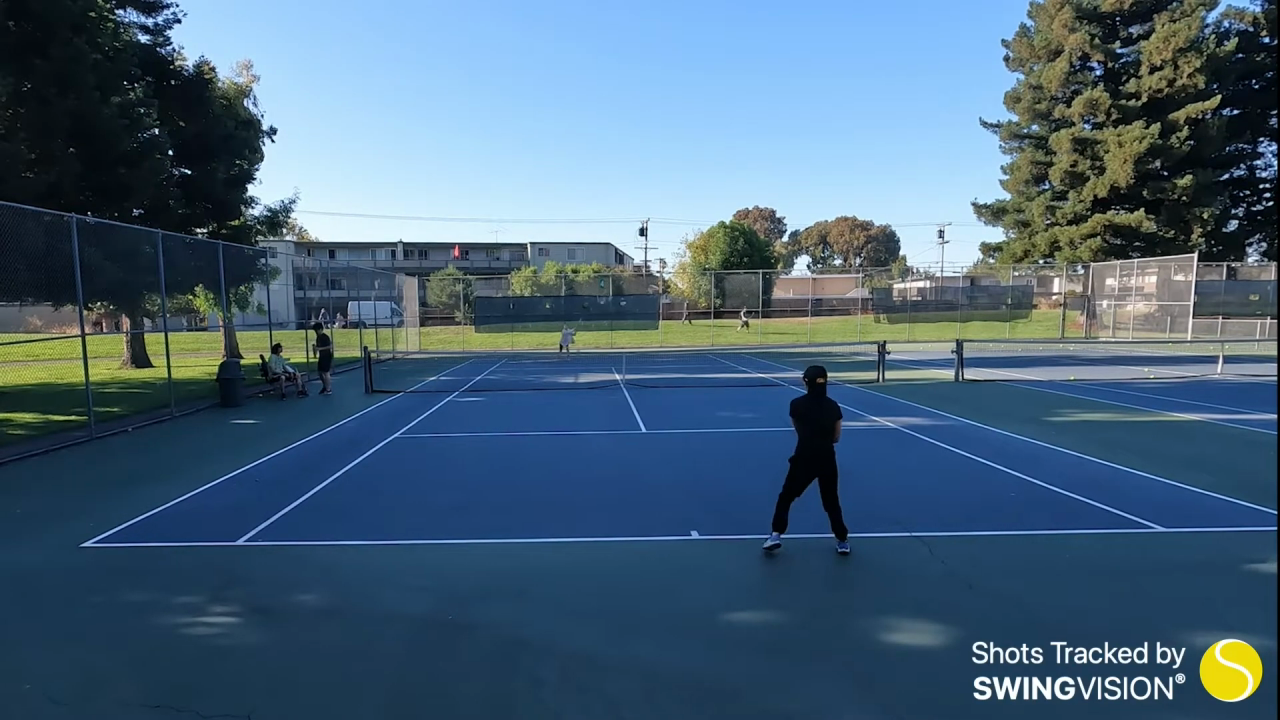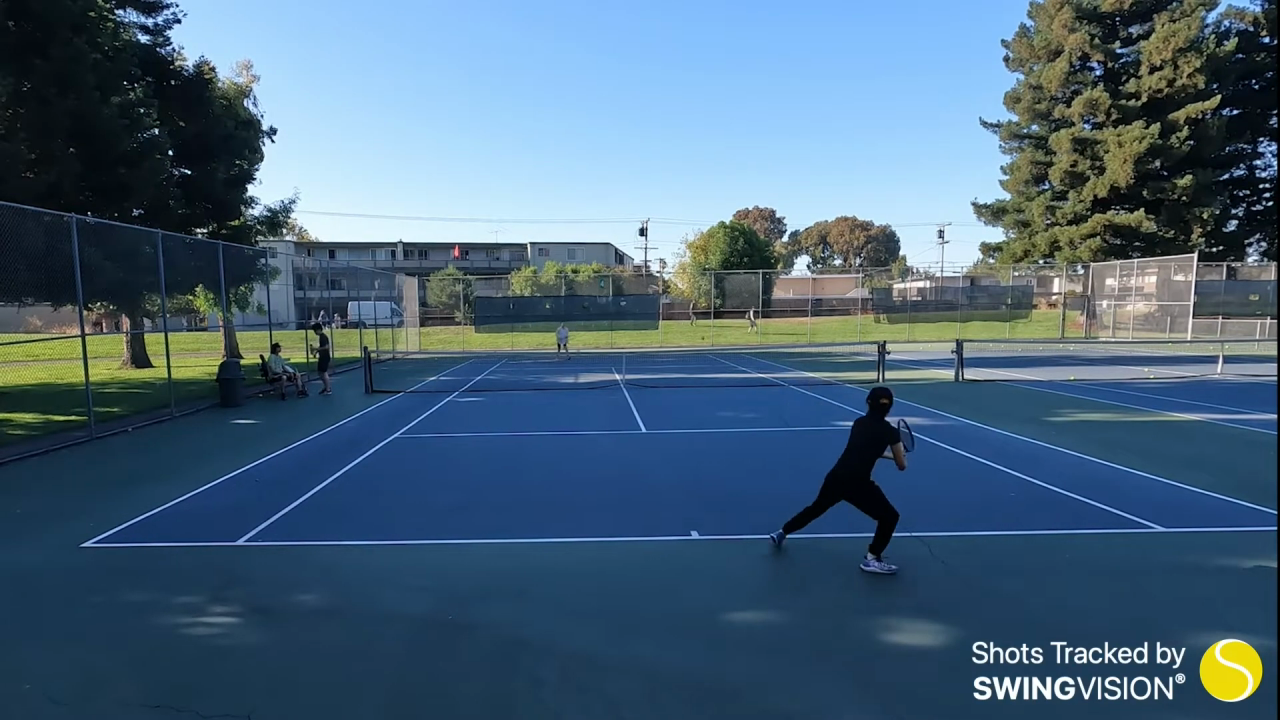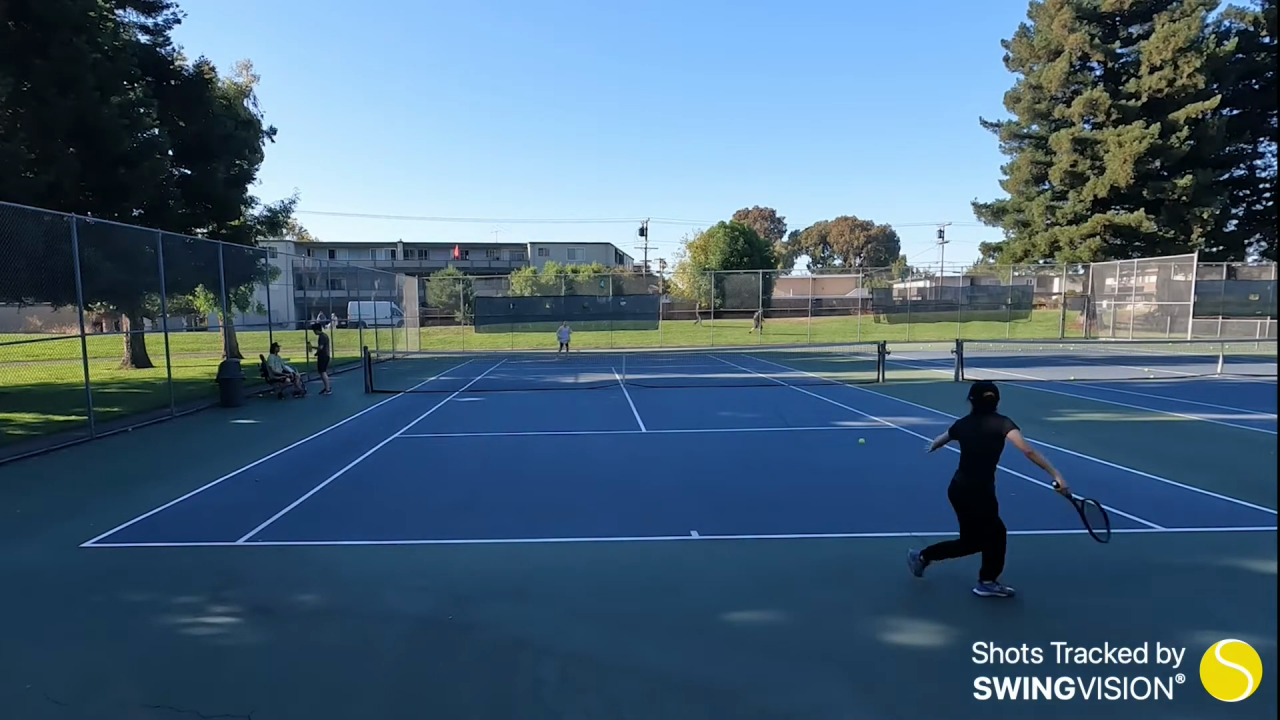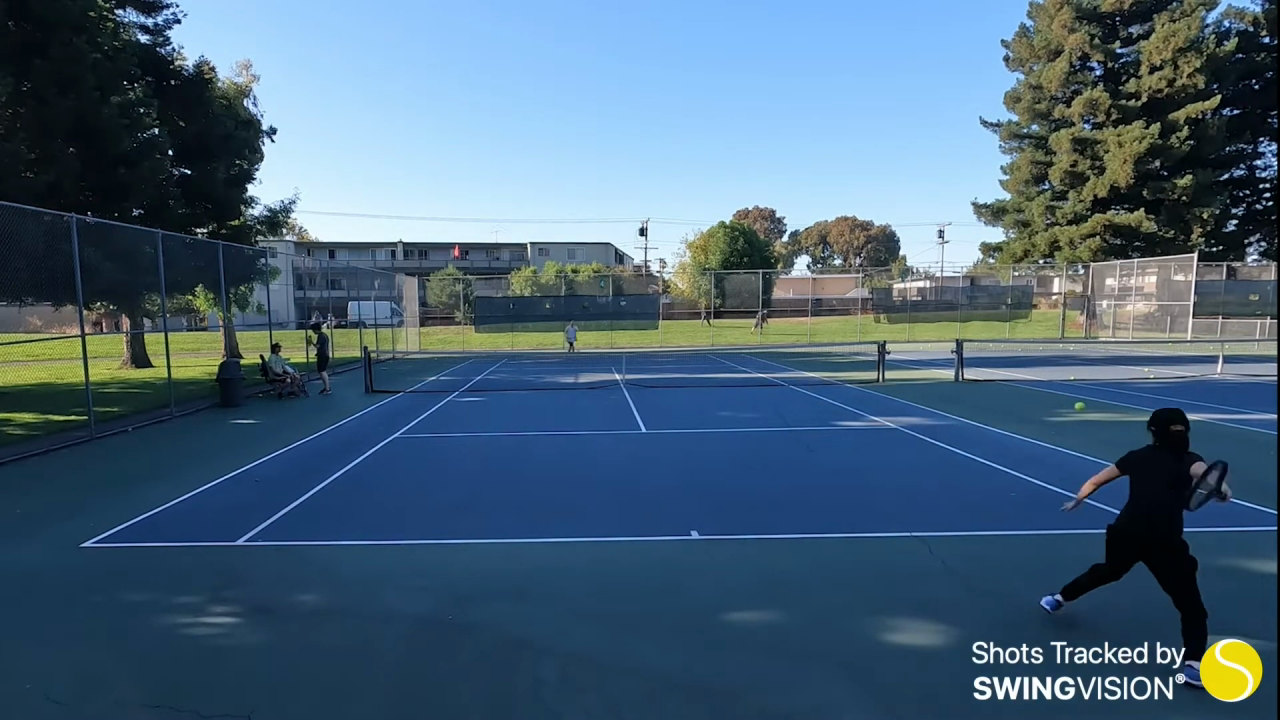
dt=0.4s
person 1, frame 1
left shoulder: (797, 404)
right shoulder: (834, 407)
right elbow: (836, 438)
left hip: (803, 459)
right hip: (827, 459)
left knee: (786, 497)
right knee: (830, 501)
left ankle: (775, 535)
right ankle: (842, 542)
person 1, frame 2
left shoulder: (859, 423)
right shoulder: (889, 431)
right elbow: (902, 465)
left wrist: (889, 455)
right wrist: (898, 458)
left hip: (836, 476)
right hip: (857, 483)
left knee: (817, 508)
right knee: (889, 517)
left ankle: (781, 534)
right ankle: (872, 558)
person 1, frame 3
left shoulder: (962, 424)
right shoulder: (1002, 423)
left elbow: (940, 440)
right elbow: (1028, 450)
left wrist: (932, 447)
right wrist: (1056, 475)
left hip: (960, 487)
right hip: (977, 491)
left knee: (996, 533)
right knee: (972, 543)
left ankle: (987, 581)
right ankle: (924, 556)
person 1, frame 4
left shoulder: (1136, 457)
right shoulder: (1189, 460)
left elbow: (1096, 481)
right elbow: (1204, 472)
left wrist: (1076, 501)
right wrist: (1220, 488)
left hip: (1124, 532)
right hip: (1165, 541)
left knee: (1110, 571)
right knee: (1191, 608)
left ankle: (1059, 598)
